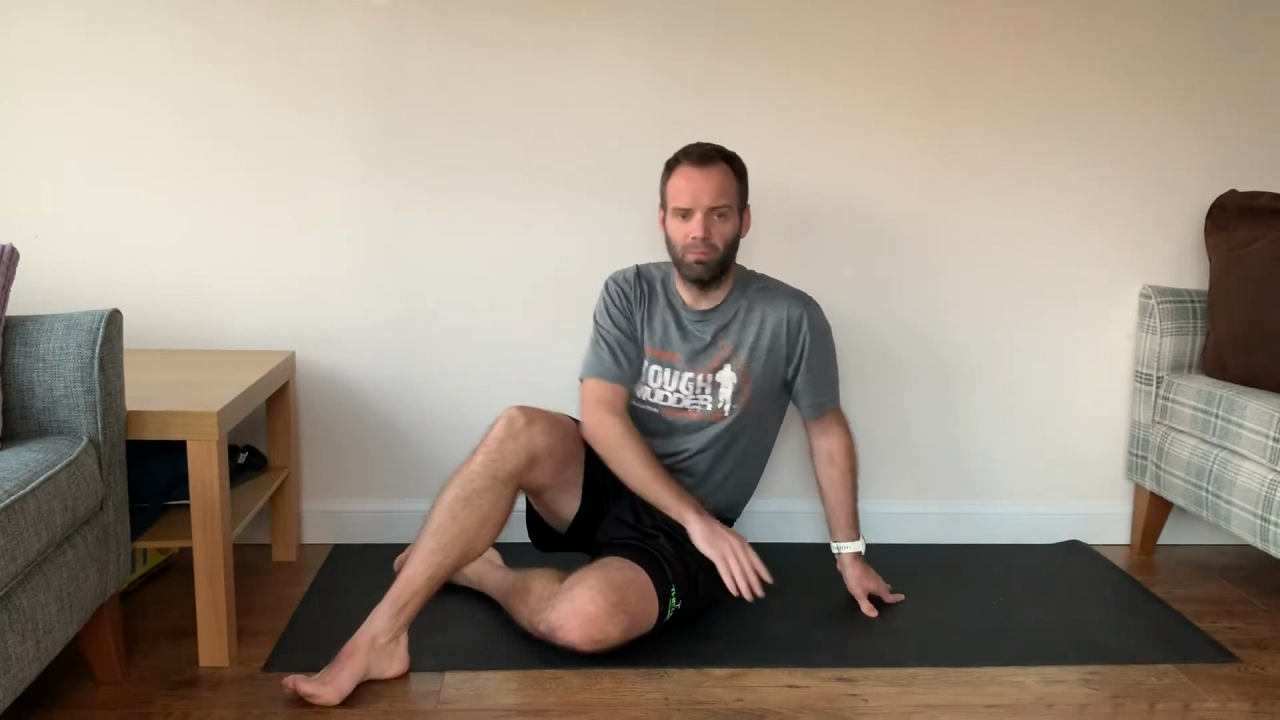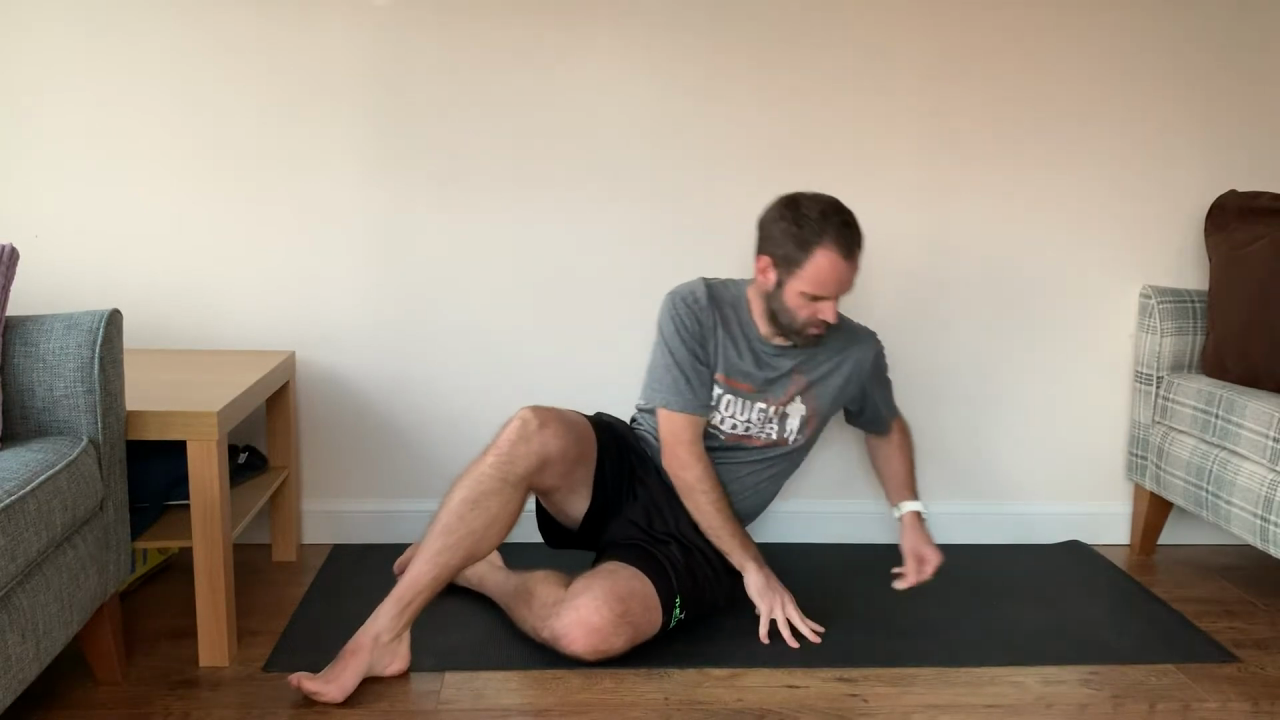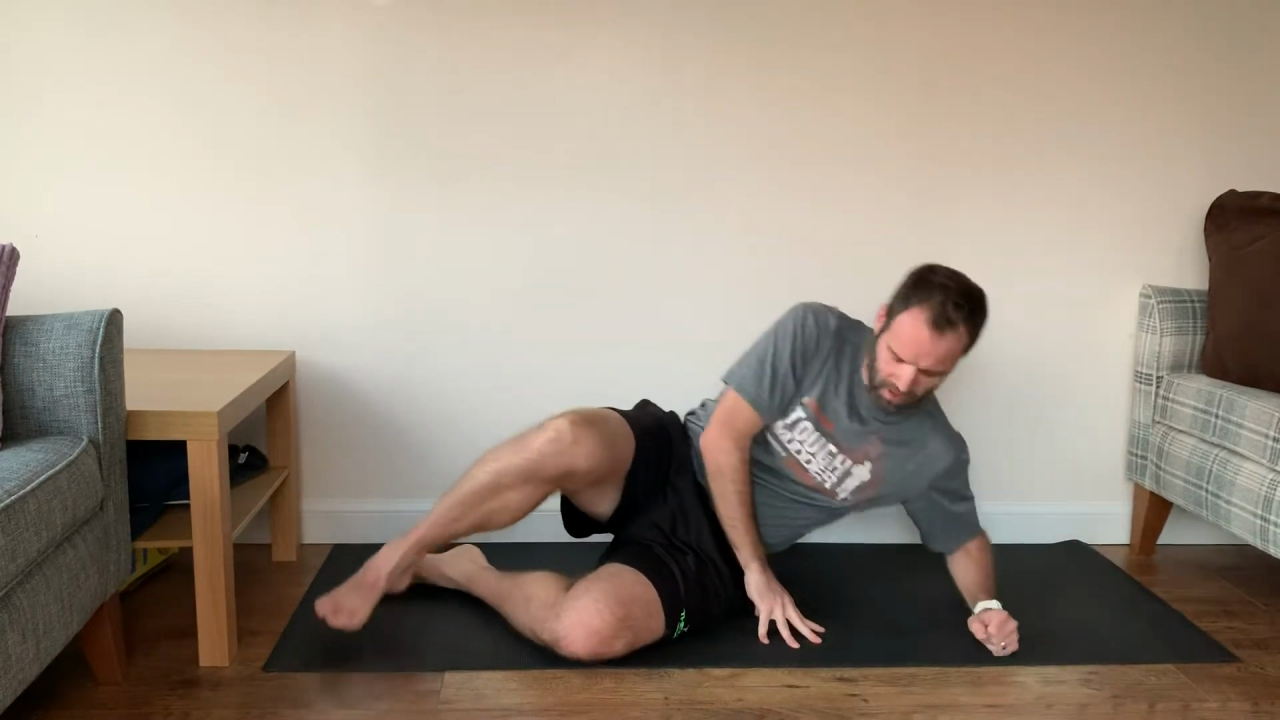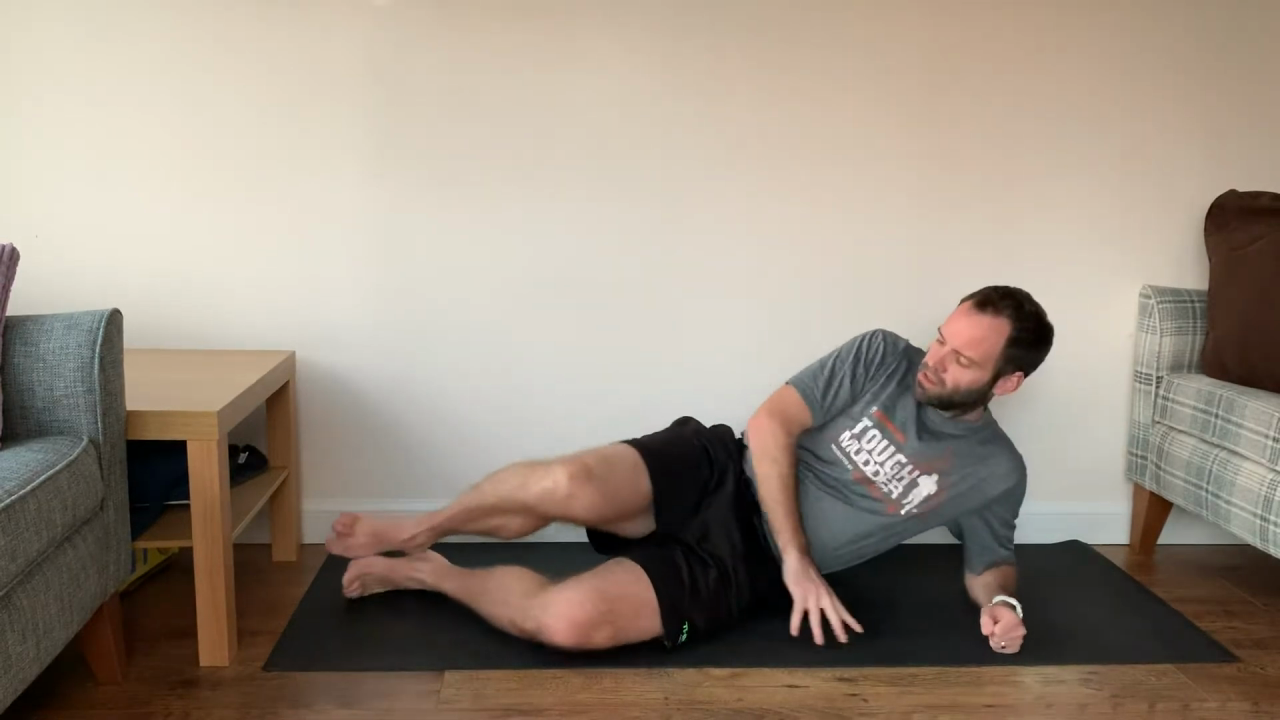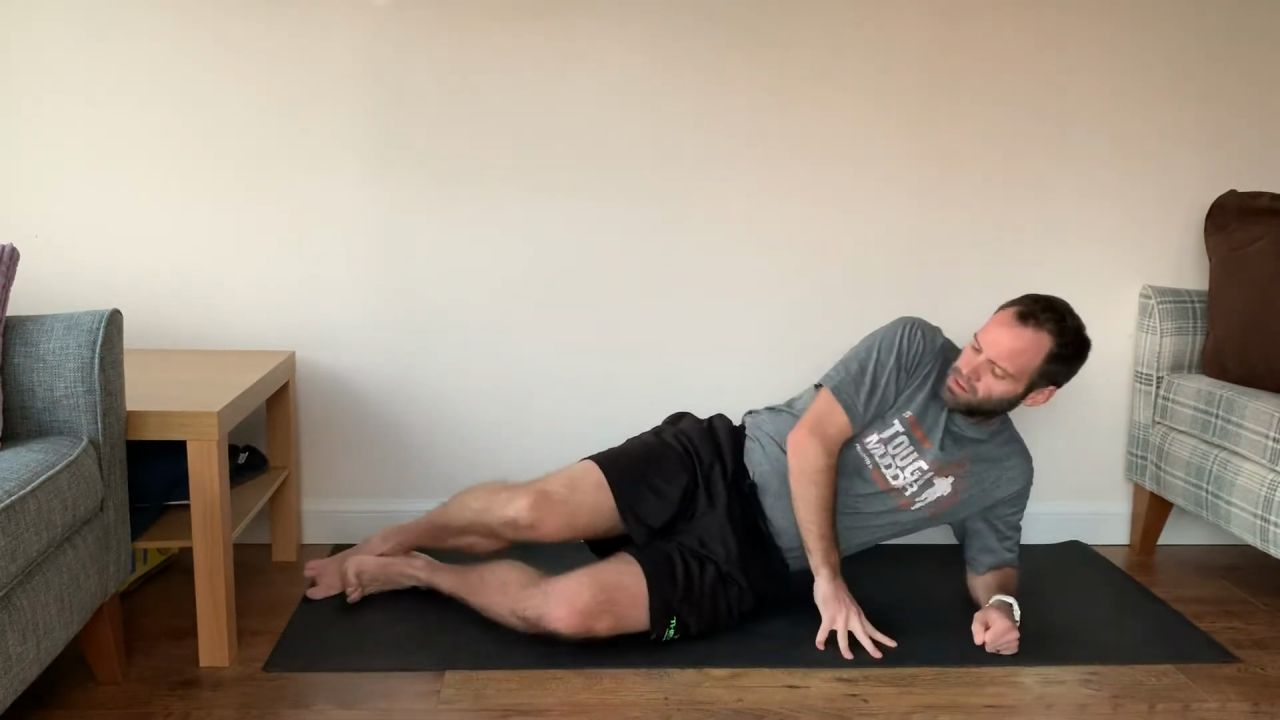
dt=0.4s
person 1, frame 1
left shoulder: (791, 318)
right shoulder: (628, 292)
left elbow: (827, 430)
right elbow: (600, 417)
left wrist: (850, 552)
right wrist: (697, 519)
left hip: (683, 538)
right hip: (609, 483)
left knee: (583, 621)
right knee: (519, 431)
left ankle: (477, 569)
right ankle: (381, 635)
person 1, frame 2
left shoulder: (856, 354)
right shoulder: (695, 307)
left elbow: (886, 427)
right elbow: (684, 451)
left wrist: (910, 516)
right wrist: (755, 570)
left hip: (692, 536)
right hip: (629, 469)
left knee: (586, 629)
right knee: (533, 432)
left ankle: (480, 572)
right ankle: (383, 632)
person 1, frame 3
left shoulder: (934, 450)
right shoulder: (811, 331)
left elbow: (962, 541)
right elbow: (722, 440)
left wrist: (986, 605)
right wrist: (758, 573)
left hip: (705, 547)
right hip: (668, 462)
left knee: (586, 632)
right knee: (570, 439)
left ankle: (460, 568)
right ankle: (398, 557)
person 1, frame 4
left shoulder: (996, 472)
right shoulder: (882, 356)
left elbow: (991, 563)
right elbow: (771, 424)
left wrist: (1002, 603)
right wrist: (797, 560)
left hip: (735, 564)
right hip: (717, 473)
left knee: (567, 620)
right knee: (572, 487)
left ankle: (428, 576)
right ankle: (420, 530)
person 1, frame 5
left shoulder: (1006, 471)
right shoulder: (913, 345)
left elbow: (991, 564)
right elbow: (811, 440)
left wrist: (1000, 605)
right wrist: (830, 581)
left hip: (748, 560)
right hip: (719, 463)
left knee: (565, 610)
right knee: (530, 510)
left ankle: (413, 572)
right ankle: (391, 539)
